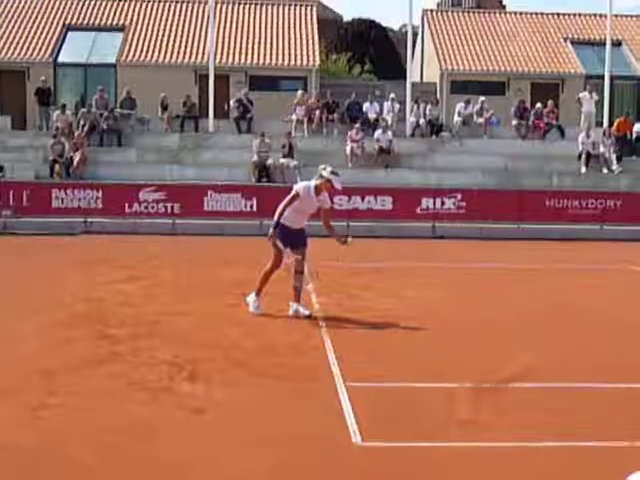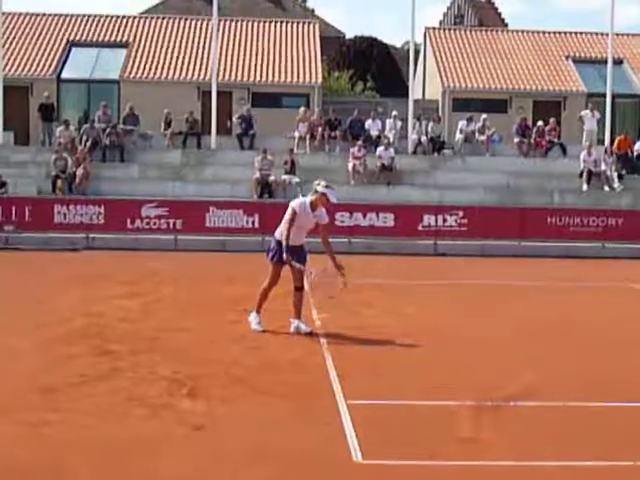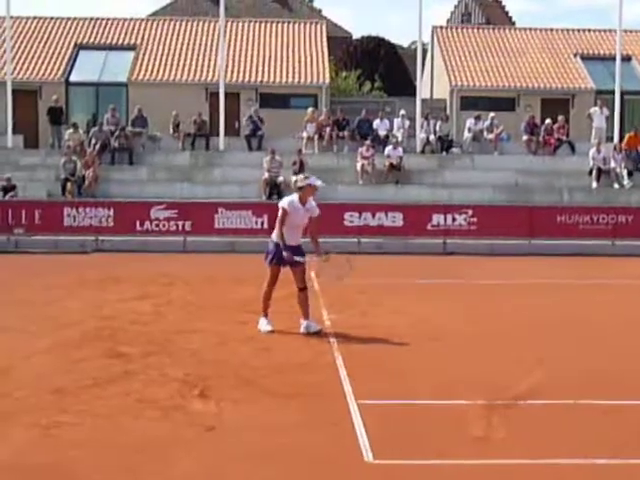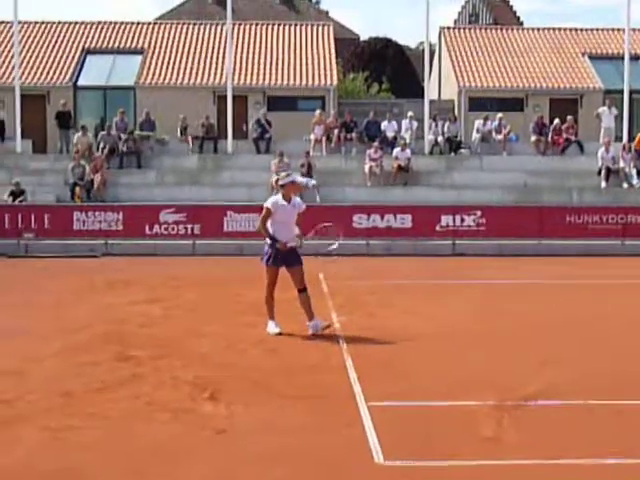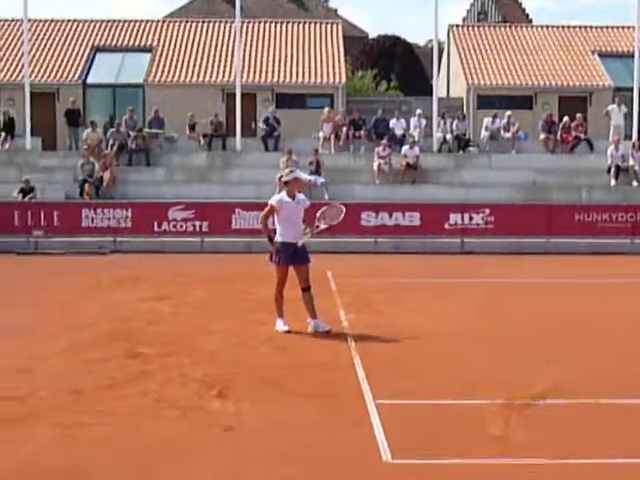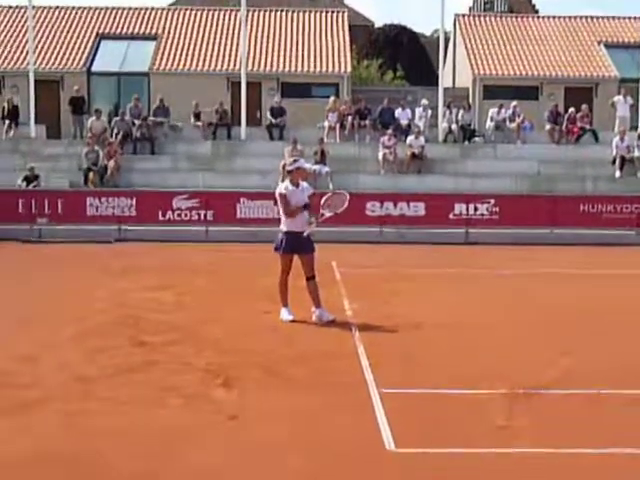
dt=0.5s
person 1, frame 1
left shoulder: (324, 199)
right shoulder: (303, 188)
left elbow: (326, 224)
right elbow: (283, 206)
left wrist: (339, 239)
right wrist: (274, 227)
left hip: (299, 231)
right hip: (284, 227)
left knee: (300, 268)
right knee: (274, 265)
left ankle: (296, 305)
right ankle: (255, 297)
person 1, frame 2
left shoulder: (322, 215)
right shoulder: (298, 205)
left elbow: (325, 241)
right elbow: (287, 228)
left wrist: (335, 262)
right wrist: (285, 251)
left hip: (298, 247)
right hip: (281, 243)
left knee: (299, 284)
right knee: (272, 281)
left ankle: (296, 321)
right ankle: (255, 315)
person 1, frame 3
left shoulder: (312, 207)
right shoulder: (288, 203)
left elbow: (312, 233)
right elbow: (279, 228)
left wrist: (319, 252)
right wrist: (284, 249)
left hip: (295, 247)
right hip: (279, 245)
left knee: (302, 284)
right knee: (271, 283)
left ankle: (306, 322)
right ankle: (264, 318)
person 1, frame 4
left shoulder: (297, 203)
right shoulder: (273, 202)
right elbow: (261, 225)
left wrist: (299, 235)
right wrist: (275, 241)
left hip: (291, 248)
right hip: (274, 248)
left knee: (301, 285)
right knee: (271, 286)
left ankle: (313, 322)
right ankle: (271, 322)
person 1, frame 5
left shoulder: (302, 199)
right shoulder: (278, 200)
right elbow: (263, 219)
left wrist: (307, 229)
right wrist: (271, 241)
left hip: (299, 246)
right hip: (283, 246)
left knee: (306, 285)
right knee: (280, 285)
left ankle: (314, 321)
right ankle: (280, 320)
person 1, frame 6
left shoulder: (305, 187)
right shoulder: (283, 188)
right elbow: (287, 213)
left wrist: (312, 217)
right wrist: (306, 206)
left hip: (303, 235)
right hip: (288, 235)
left knee: (310, 274)
right knee: (285, 274)
left ankle: (318, 310)
right ankle: (285, 309)
